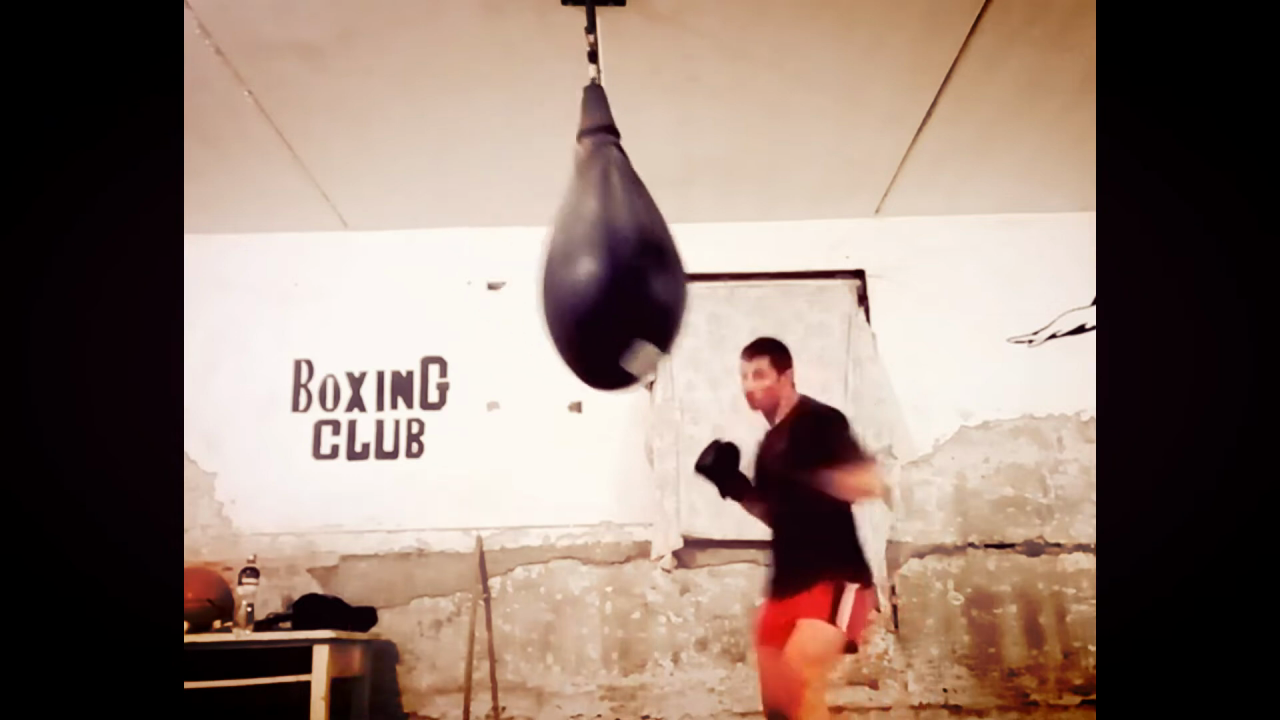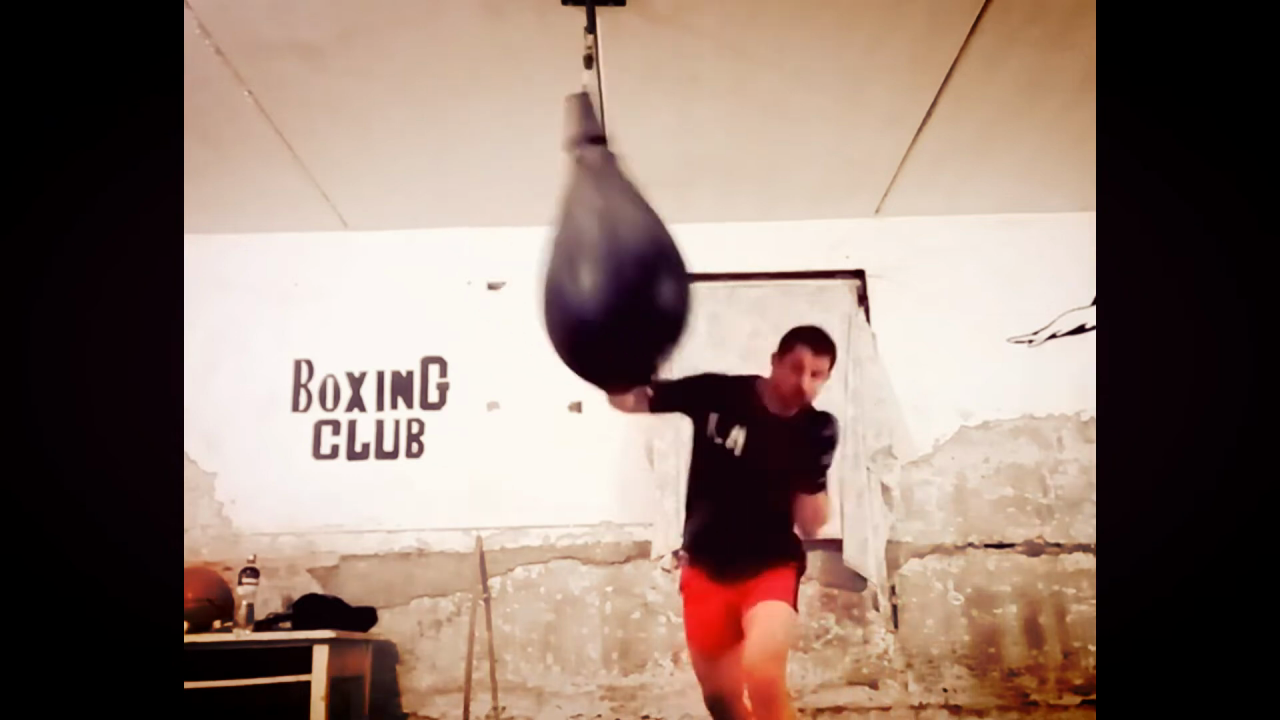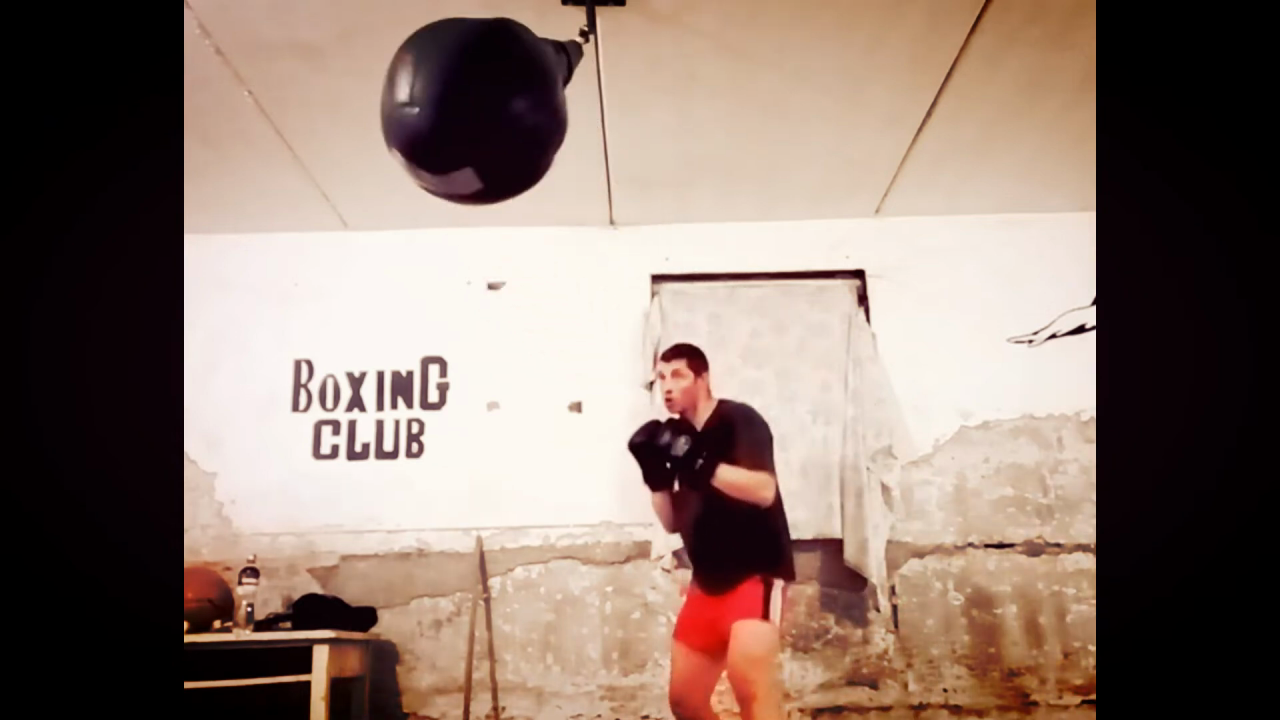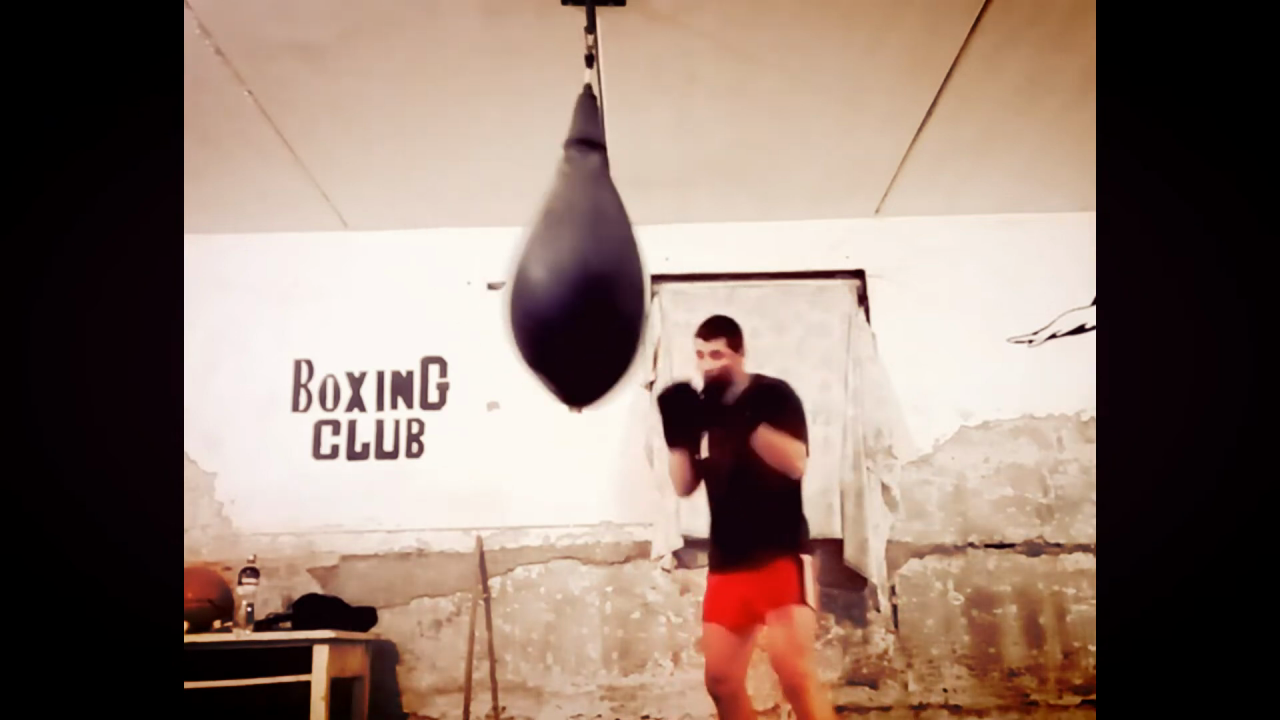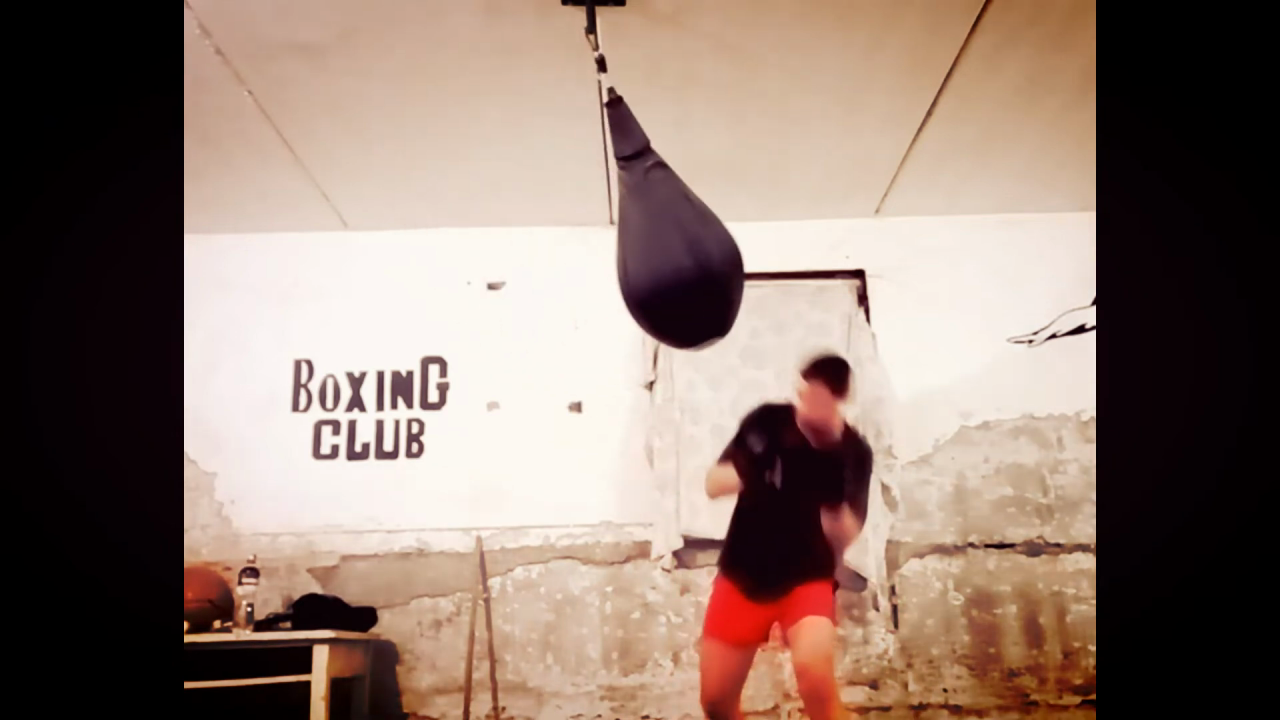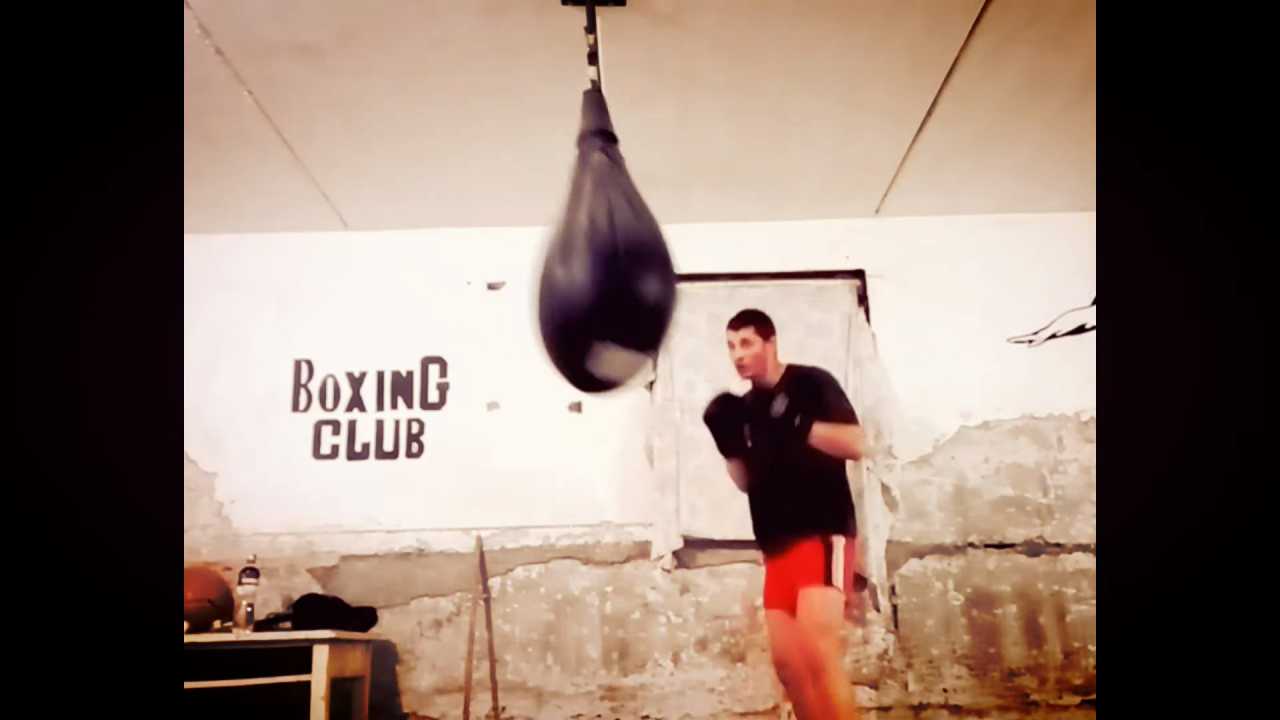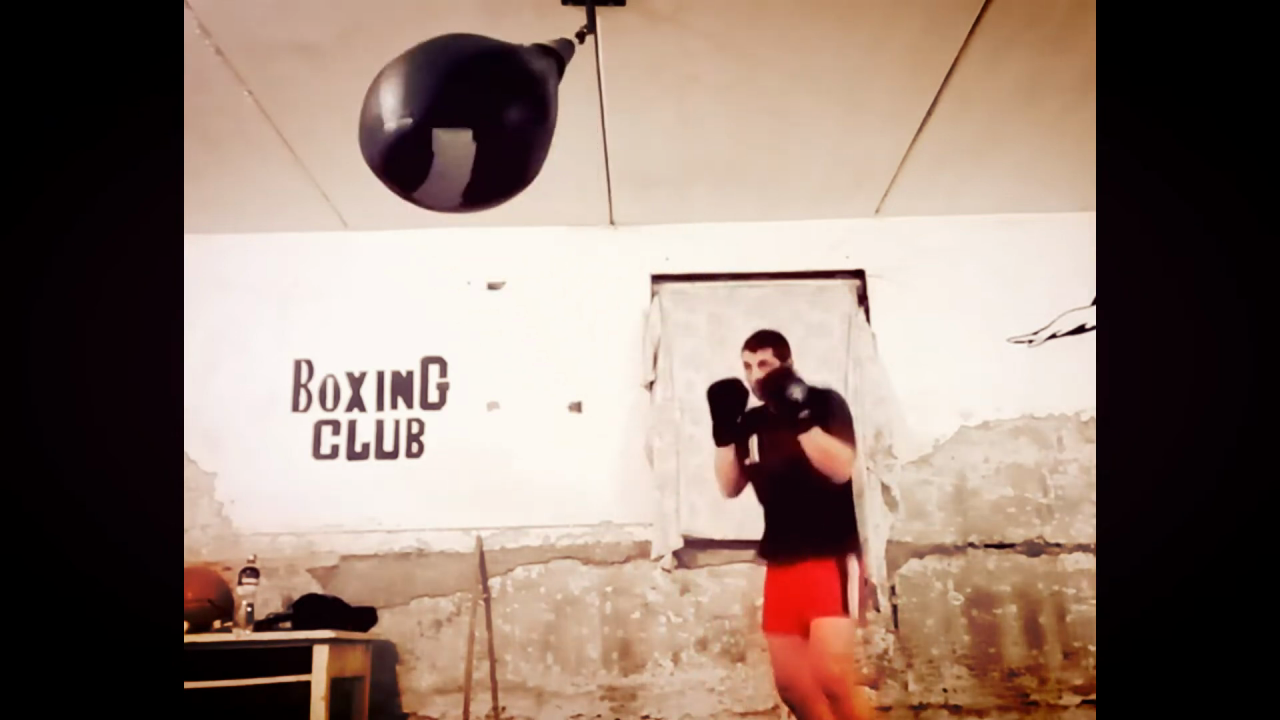
dt=0.5s
person 1, frame 1
left shoulder: (820, 422)
right shoulder: (773, 440)
left elbow: (872, 483)
left wrist: (816, 476)
right wrist: (731, 481)
left hip: (835, 580)
right hip: (788, 585)
left knee: (800, 679)
person 1, frame 2
left shoulder: (813, 432)
right shoulder: (719, 393)
left elbow: (811, 523)
right elbow: (629, 399)
left wrist: (813, 476)
right wrist: (629, 390)
left hip: (771, 568)
right hip: (706, 569)
left knee: (762, 672)
person 1, frame 3
left shoulder: (740, 421)
right shoulder: (680, 436)
left elbow: (764, 491)
right elbow: (672, 522)
left wrist: (702, 465)
right wrist: (654, 472)
left hip: (757, 576)
right hip: (708, 585)
left knee: (749, 680)
person 1, frame 4
left shoulder: (774, 394)
right shoulder: (701, 413)
left elbow: (795, 463)
right elbow: (683, 485)
left wrist: (748, 419)
right wrist: (675, 431)
left hip: (780, 554)
right hip: (728, 562)
left knee: (792, 665)
right knee: (722, 679)
person 1, frame 5
left shoulder: (854, 455)
right shoulder: (767, 421)
left elbow: (844, 538)
right elbow: (713, 485)
left wrist: (831, 497)
right wrist: (747, 467)
left hip: (806, 580)
right hip: (741, 578)
left knee: (814, 674)
person 1, frame 6
left shoulder: (813, 383)
right shoulder: (746, 409)
left elbow: (857, 444)
right elbow: (747, 482)
left wrist: (797, 423)
right wrist: (728, 439)
left hip: (824, 535)
right hip: (779, 544)
left knee: (818, 650)
right knee: (788, 664)
person 1, frame 7
left shoulder: (823, 402)
right shoulder: (751, 421)
left elbow: (840, 469)
right elbow: (729, 487)
left wrist: (799, 416)
right wrist: (723, 432)
left hip: (830, 557)
right hip: (782, 563)
left knee: (834, 676)
right knee: (792, 686)
